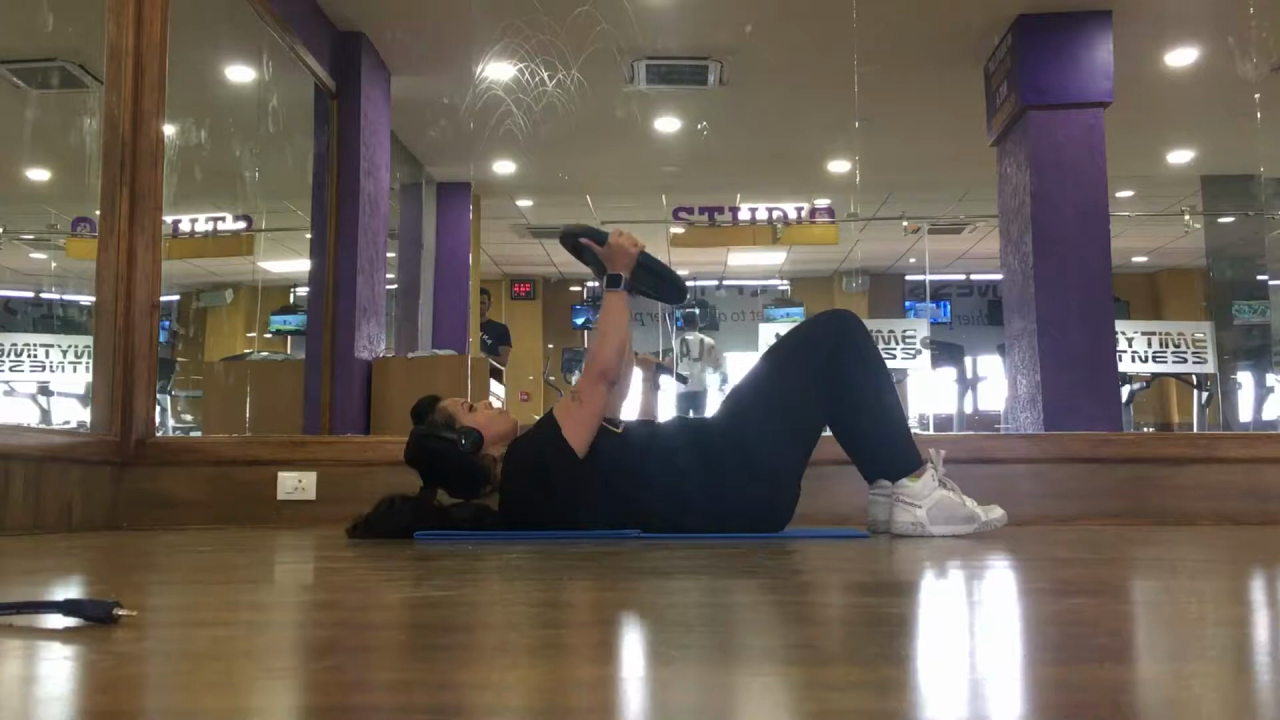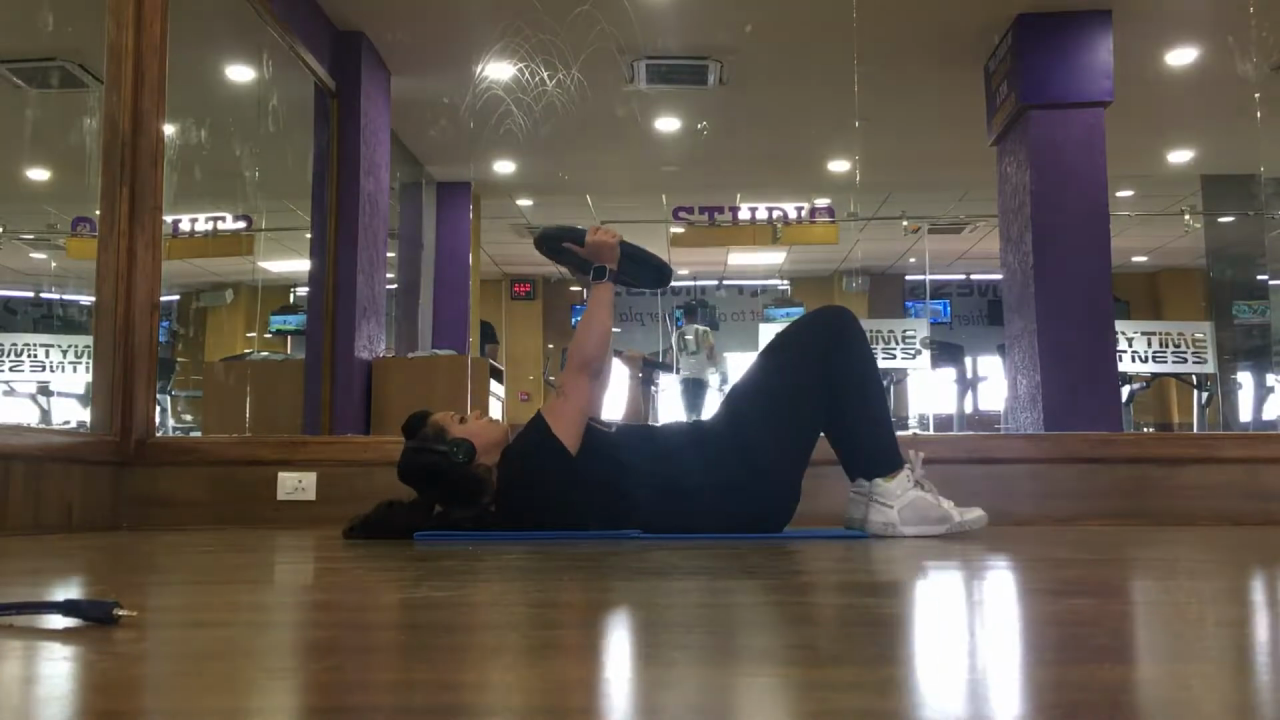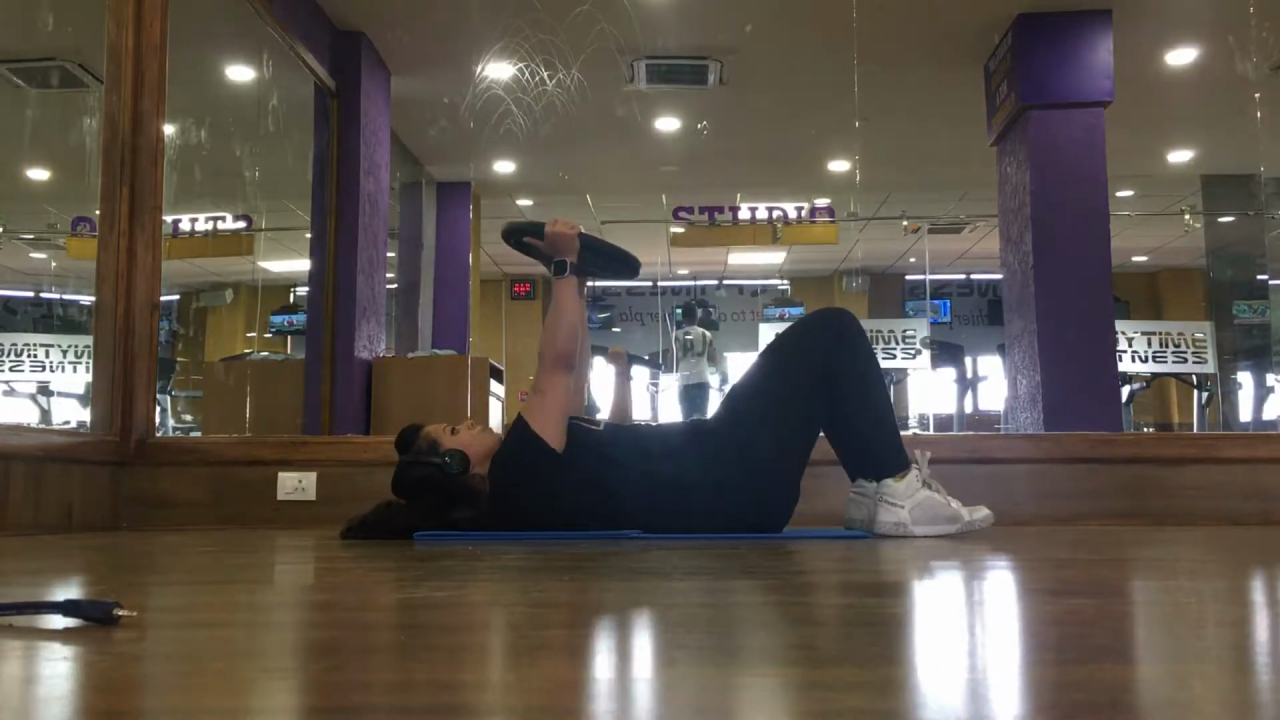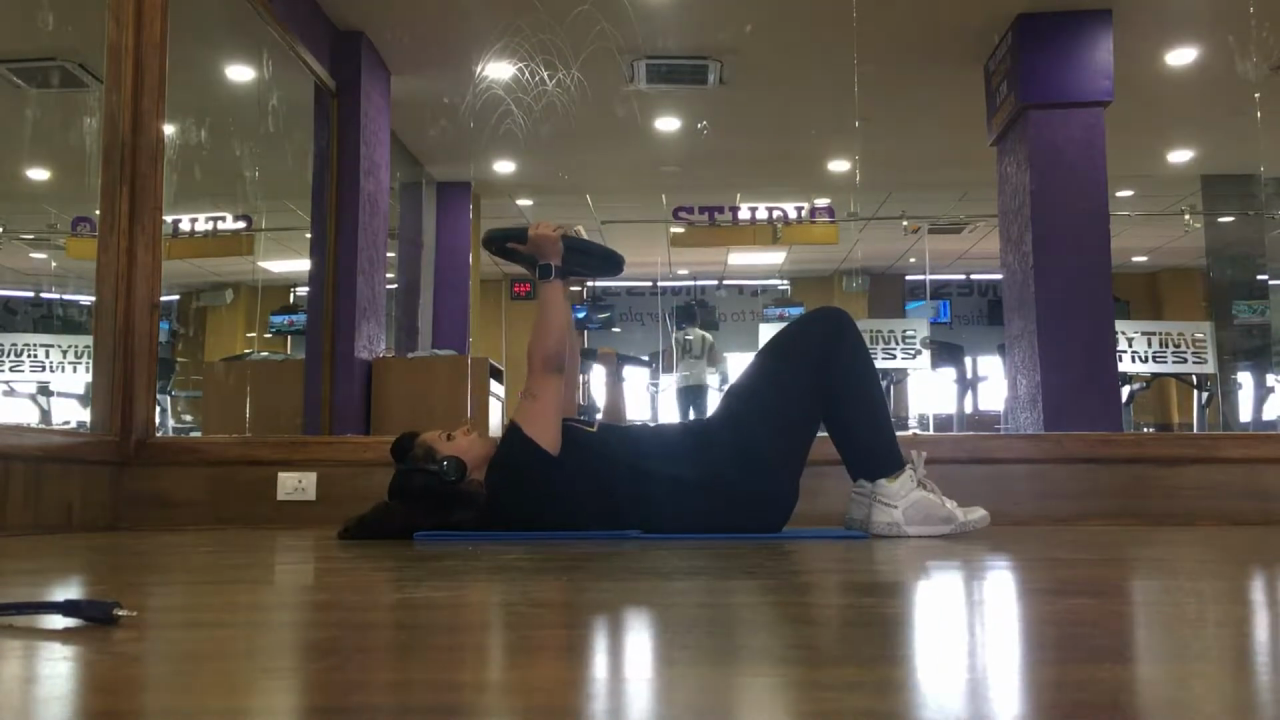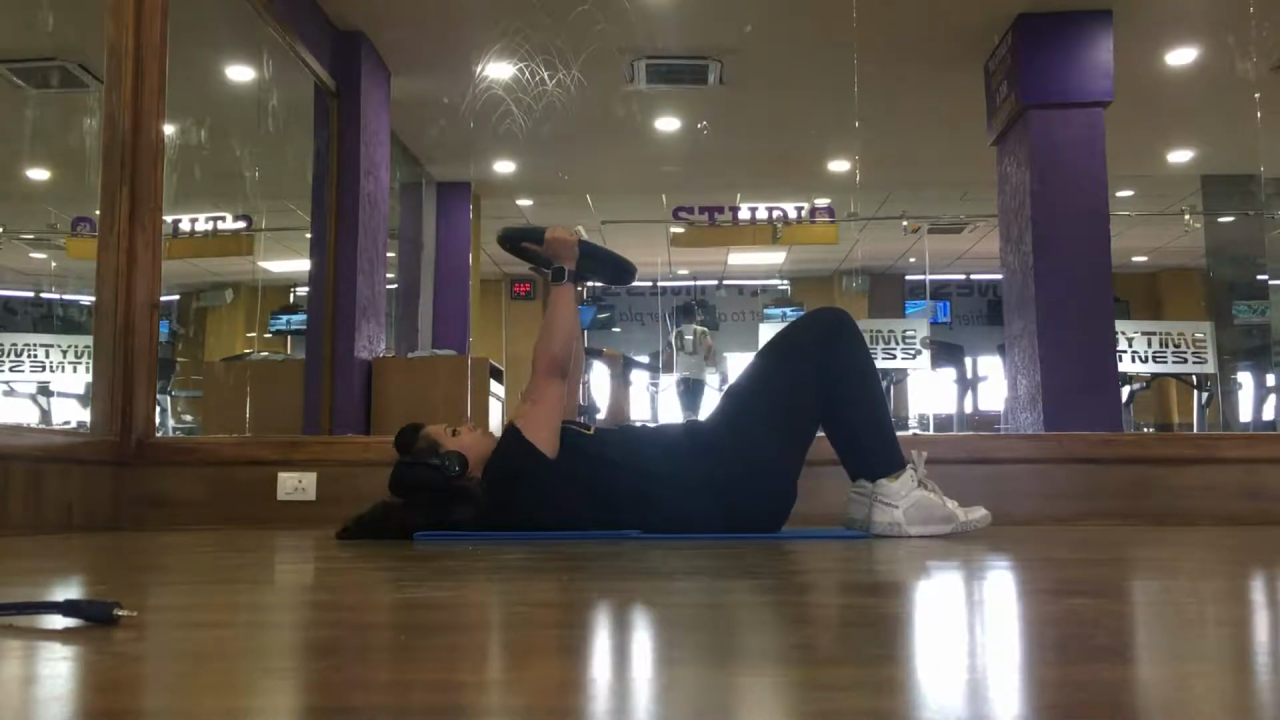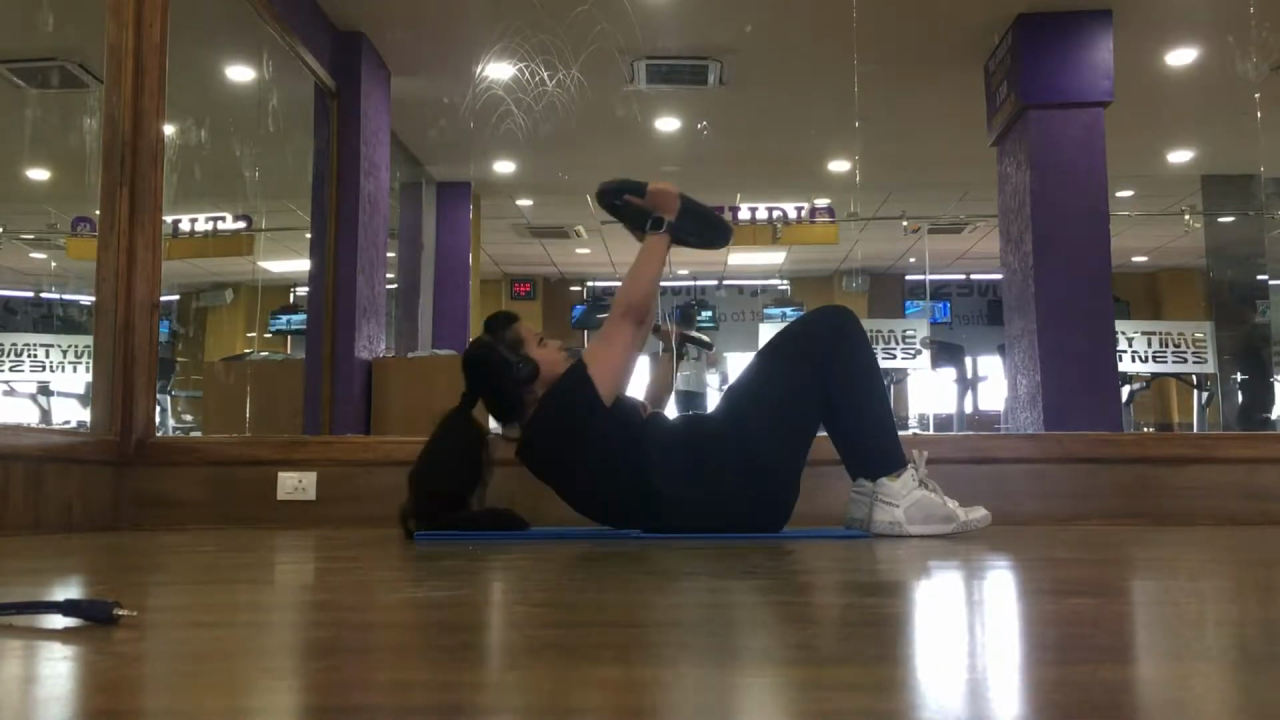
dt=0.5s
person 1, frame 1
left shoulder: (522, 485)
right shoulder: (532, 467)
right elbow: (600, 378)
left wrist: (646, 381)
right wrist: (616, 277)
left hip: (722, 486)
right hip: (737, 486)
left knee: (827, 359)
right knee: (836, 332)
left ankle: (893, 490)
right ankle: (913, 490)
person 1, frame 2
left shoulder: (520, 489)
right shoulder: (529, 470)
right elbow: (581, 372)
left wrist: (634, 377)
right wrist: (602, 273)
left hip: (719, 481)
right hip: (737, 485)
left knee: (820, 342)
right knee: (831, 328)
left ankle: (871, 492)
right ankle: (890, 494)
person 1, frame 3
left shoulder: (512, 489)
right shoulder: (519, 473)
left elbow: (589, 425)
right elbow: (557, 368)
right wrist: (565, 267)
left hip: (715, 476)
right hip: (732, 486)
left knee: (821, 349)
right knee: (830, 331)
left ankle: (874, 492)
right ankle: (896, 492)
person 1, frame 4
left shoulder: (512, 487)
right shoulder: (517, 478)
left elbow: (560, 395)
right elbow: (546, 372)
left wrist: (562, 292)
right wrist: (549, 267)
left hip: (712, 478)
right hip: (729, 487)
left knee: (819, 342)
right knee: (827, 330)
left ankle: (879, 489)
right ankle: (892, 495)
person 1, frame 5
left shoulder: (507, 491)
right shoulder: (513, 480)
left elbow: (562, 404)
right elbow: (549, 376)
left wrist: (584, 317)
right wrist: (562, 273)
left hip: (712, 481)
right hip: (727, 488)
left knee: (819, 349)
right knee: (827, 331)
left ankle: (880, 487)
right ankle: (892, 493)
person 1, frame 6
left shoulder: (548, 430)
right shoulder: (562, 409)
right elbow: (630, 317)
left wrist: (669, 361)
right wrist: (661, 225)
left hip: (707, 500)
right hip: (729, 492)
left knee: (820, 348)
right knee: (832, 328)
left ankle: (876, 490)
right ankle: (892, 491)
